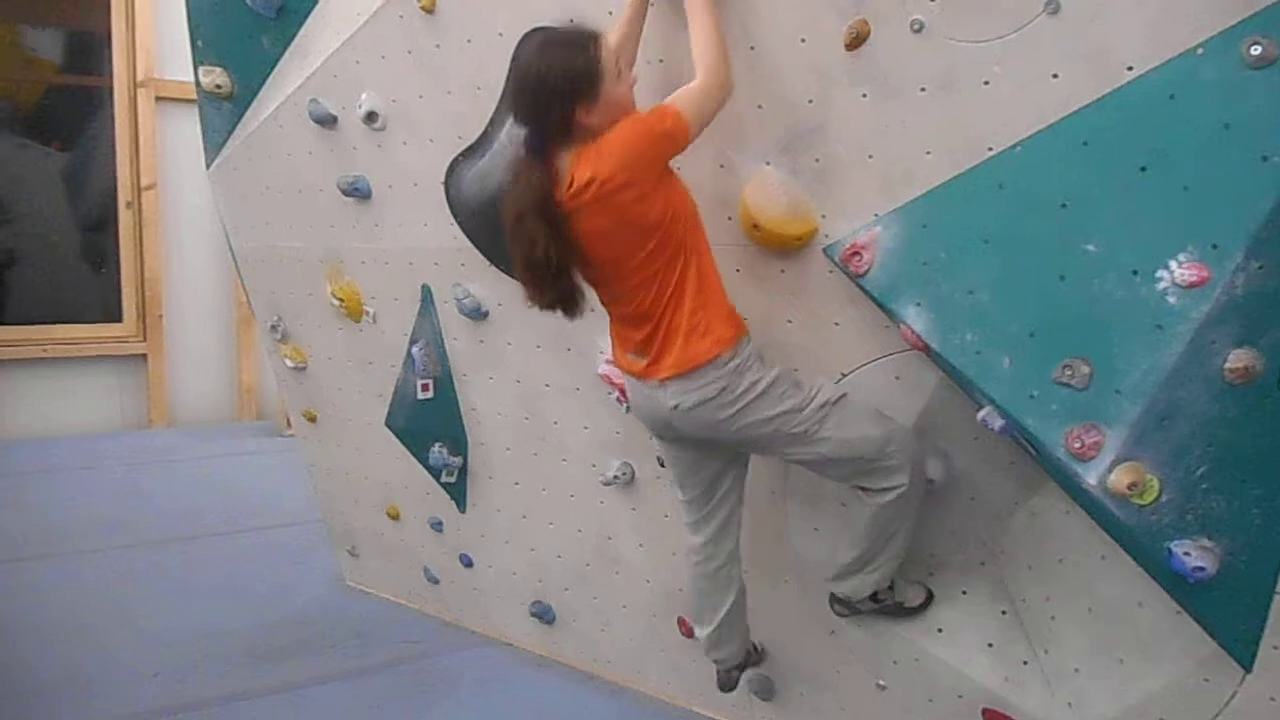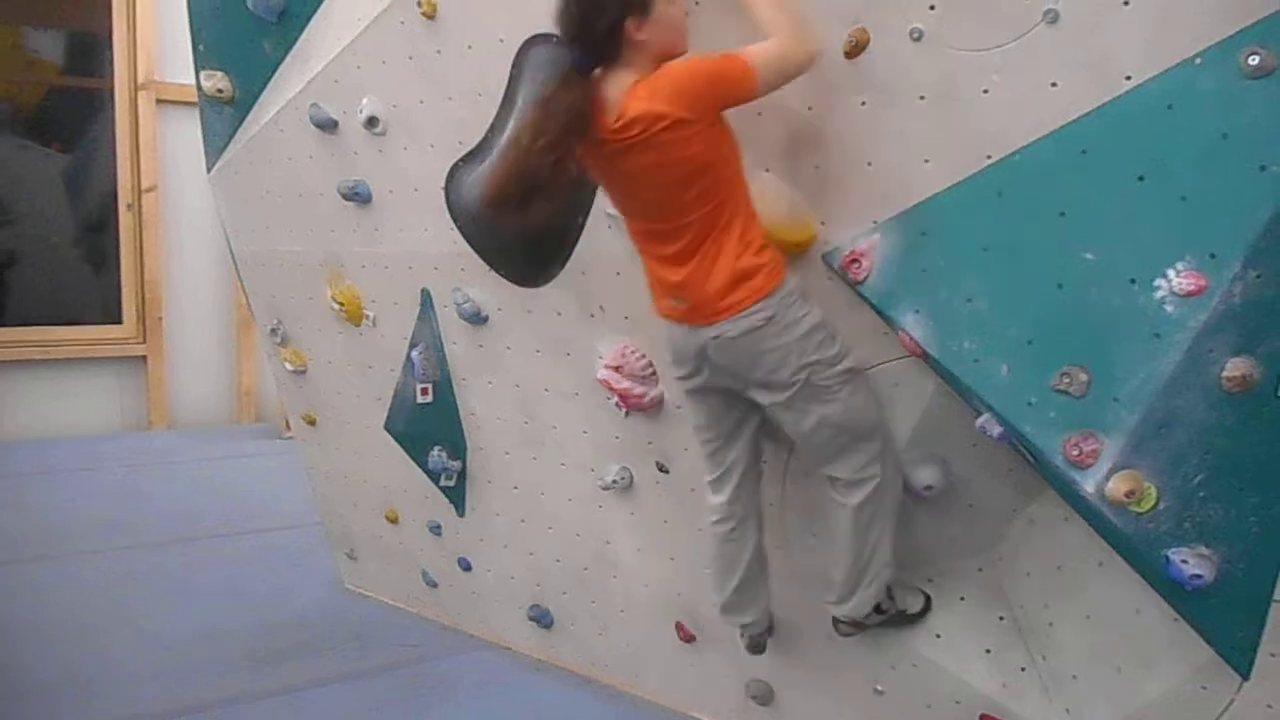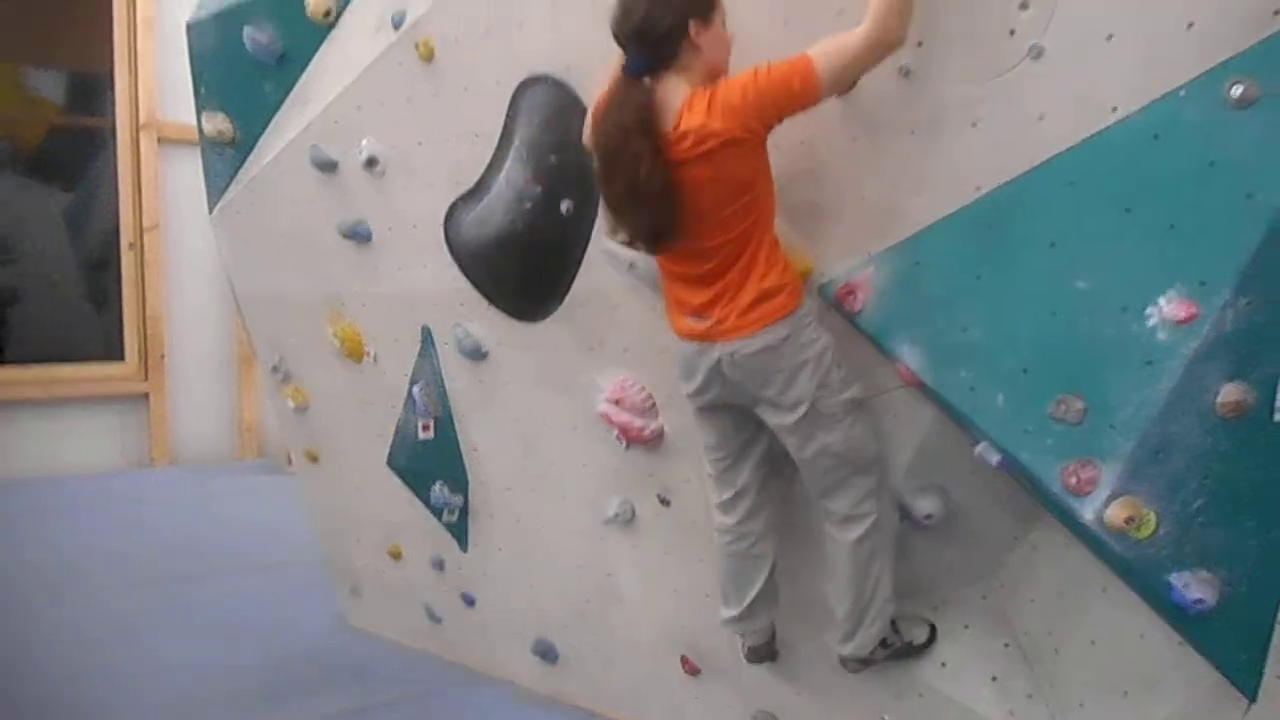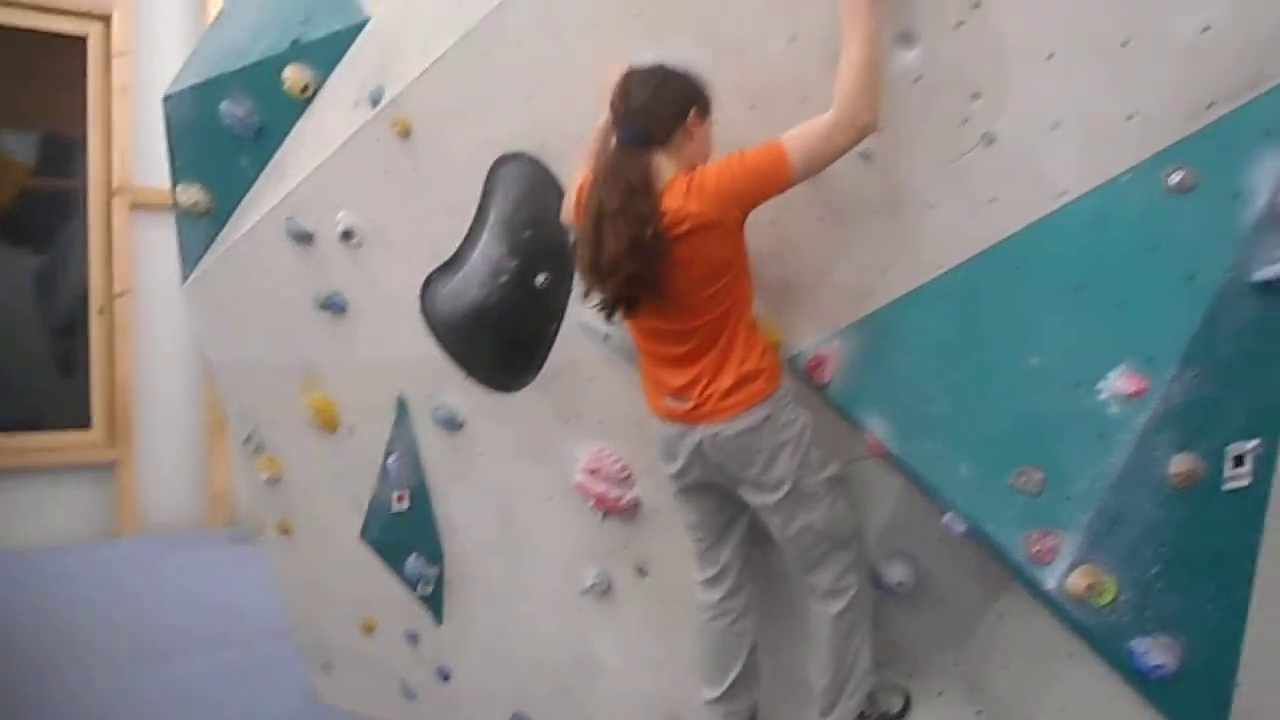
dt=0.3s
person 1, frame 1
left shoulder: (547, 175)
right shoulder: (618, 161)
left elbow: (606, 69)
right elbow: (715, 83)
left hip: (654, 393)
right hip: (716, 379)
left knee: (709, 528)
right knee: (898, 457)
left ankle: (727, 655)
right ankle: (860, 585)
person 1, frame 2
left shoulder: (583, 112)
right shoulder: (682, 89)
left hip: (688, 334)
right hip: (761, 317)
left knee: (729, 482)
right knee: (859, 460)
left ankle: (747, 617)
right ankle: (861, 602)
person 1, frame 3
left shoulder: (621, 117)
right shoulder: (734, 107)
left hip: (699, 354)
right hip: (776, 340)
left knee: (737, 500)
right knee: (853, 494)
left ankle: (752, 631)
right ankle: (865, 637)
person 1, frame 4
left shoulder: (603, 206)
right shoulder: (713, 193)
right elbow: (852, 116)
left wrist: (611, 124)
left hip: (678, 437)
right hip: (752, 424)
left knee: (718, 572)
right knee: (833, 568)
